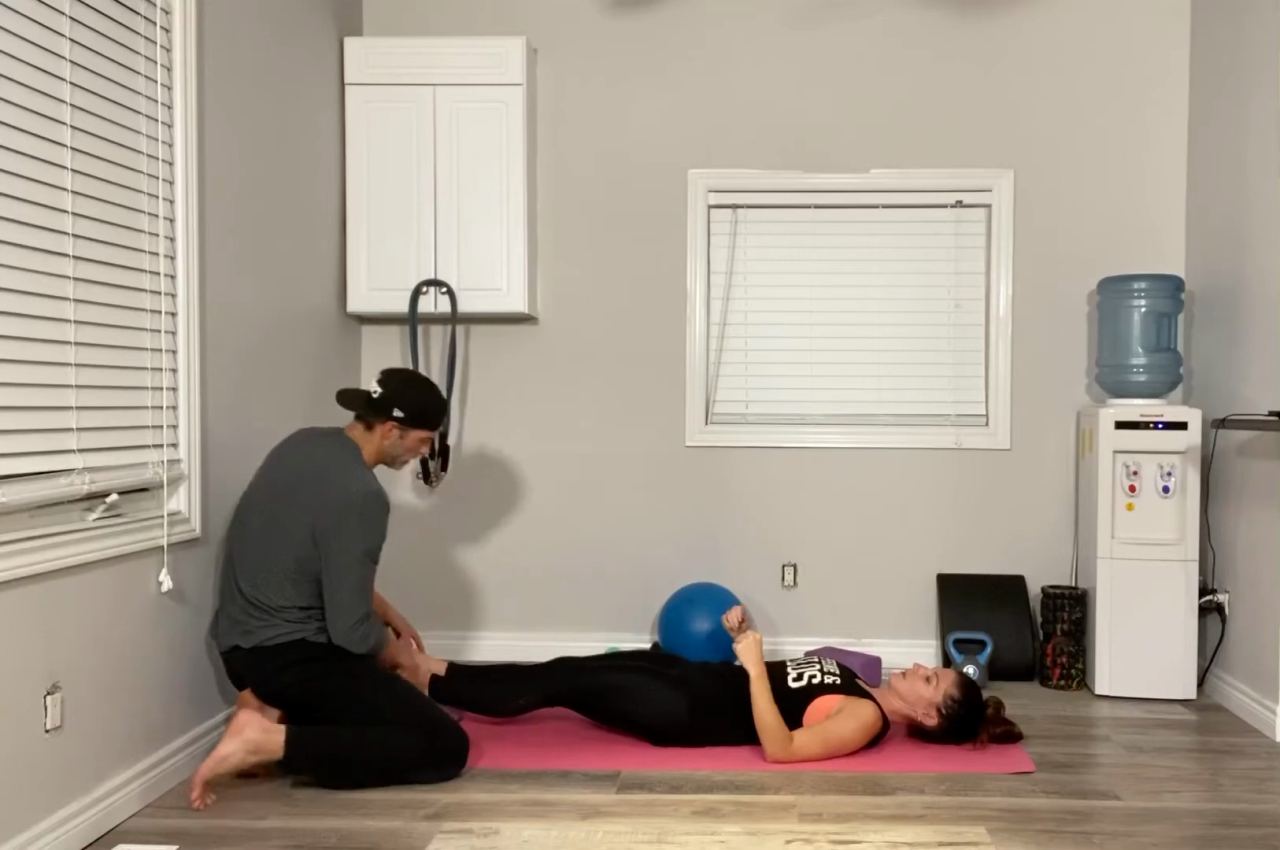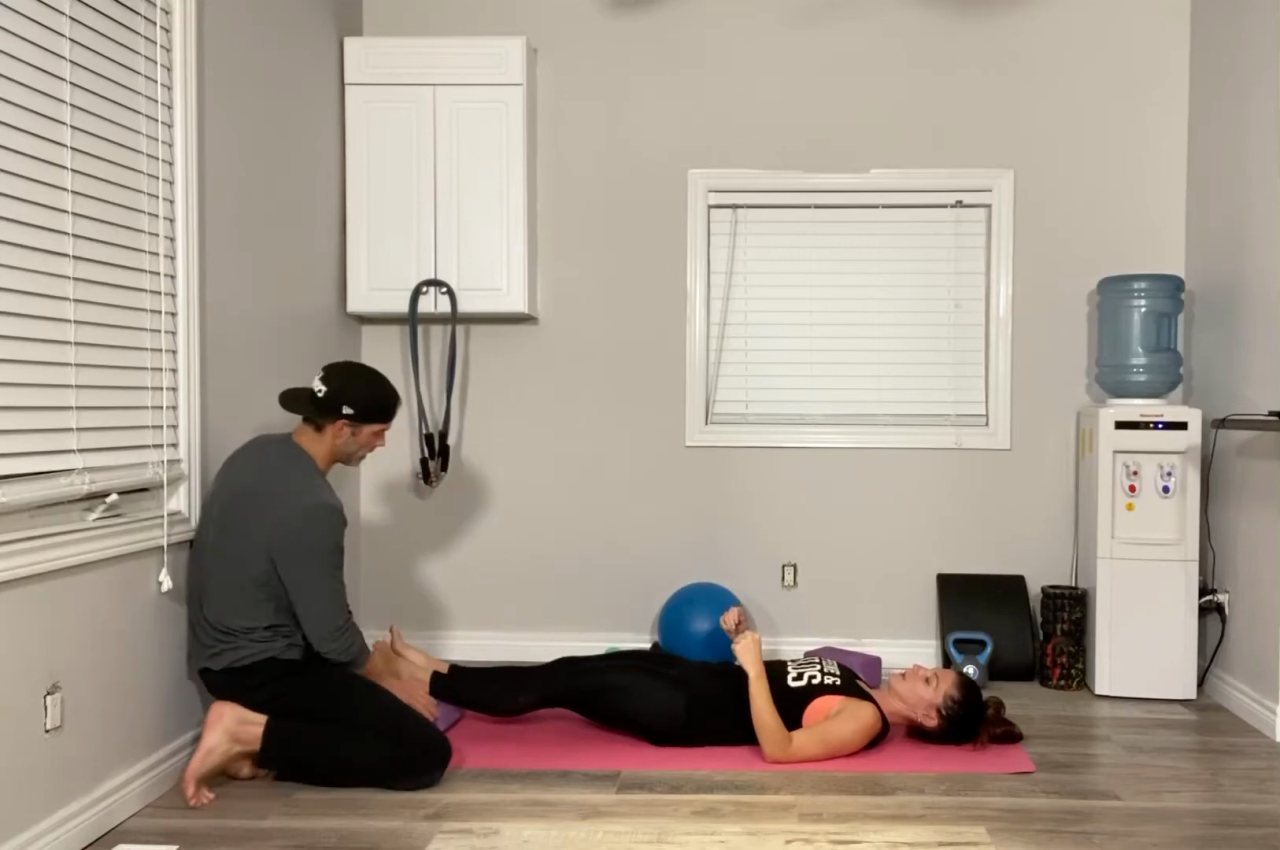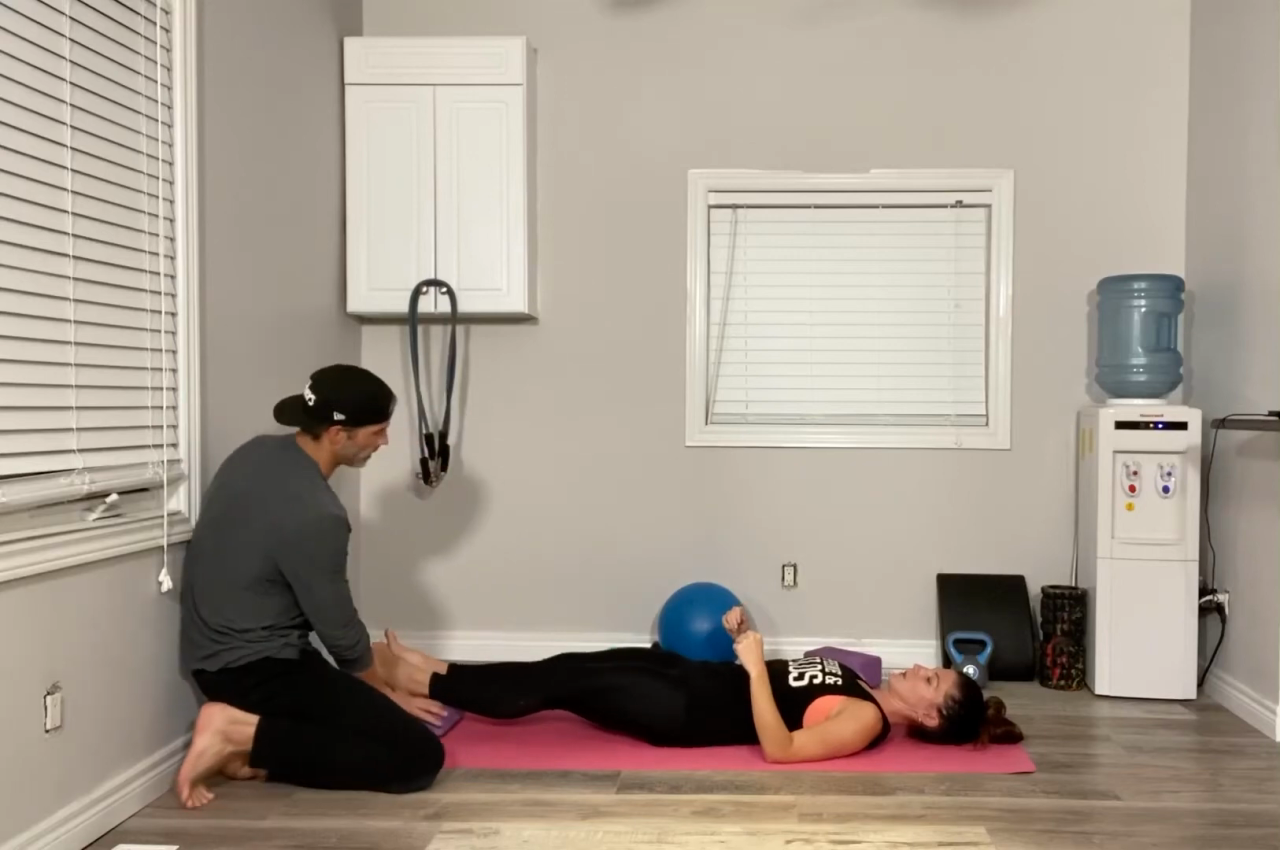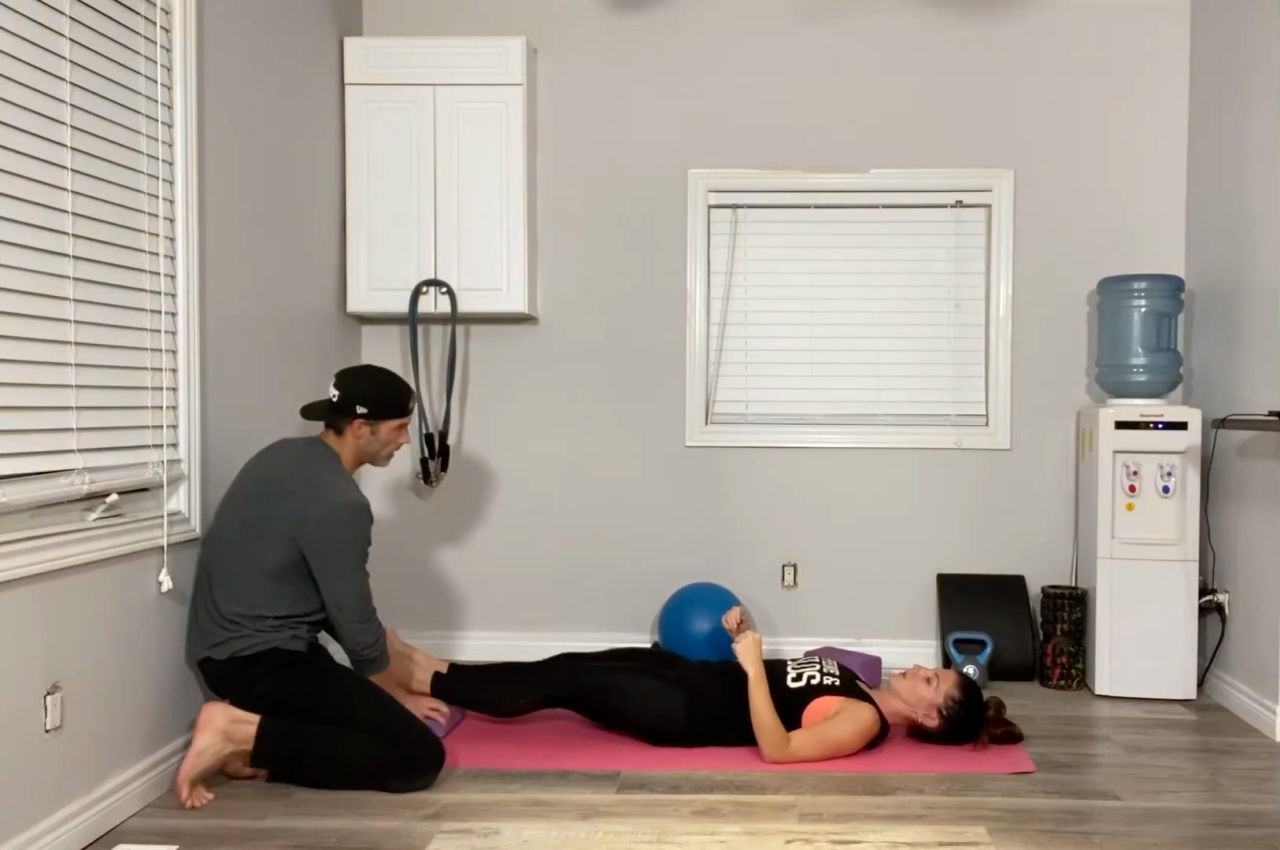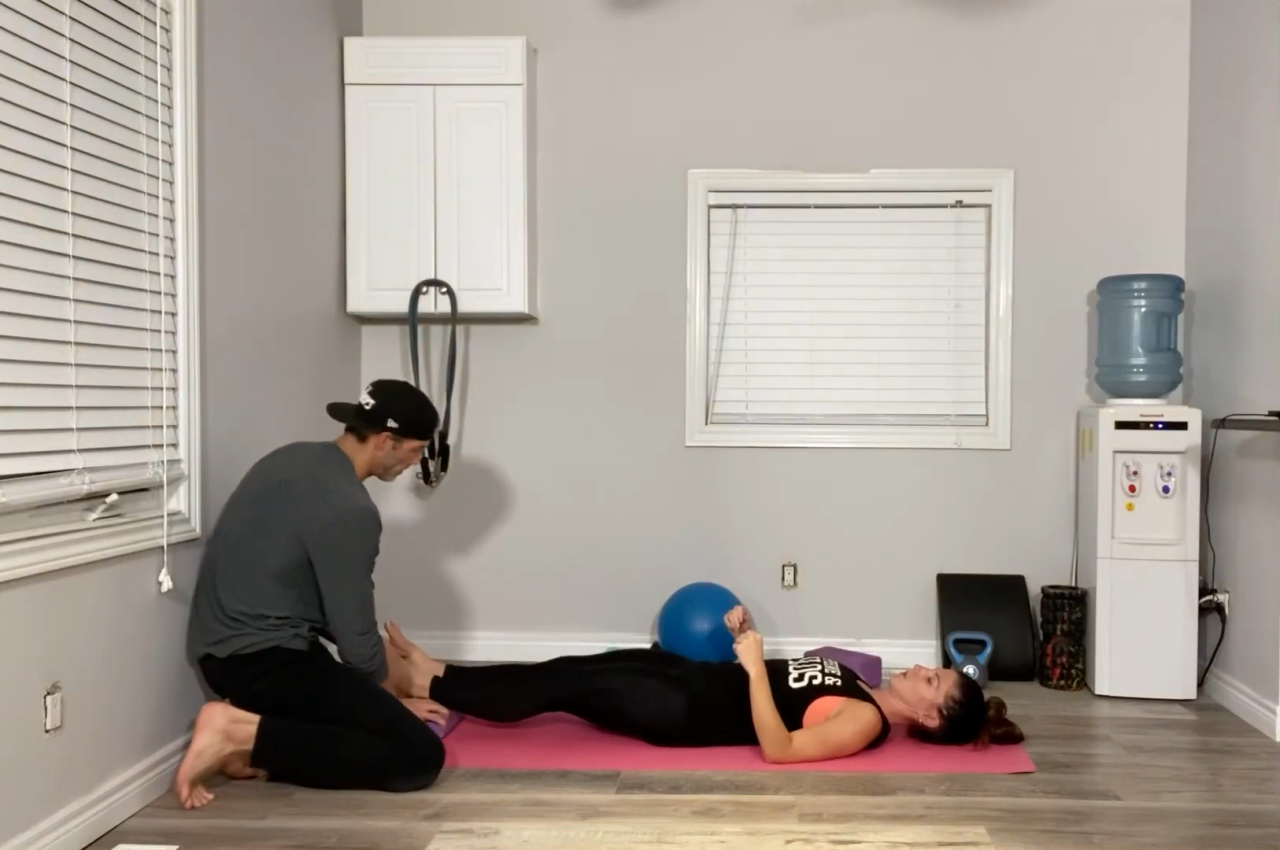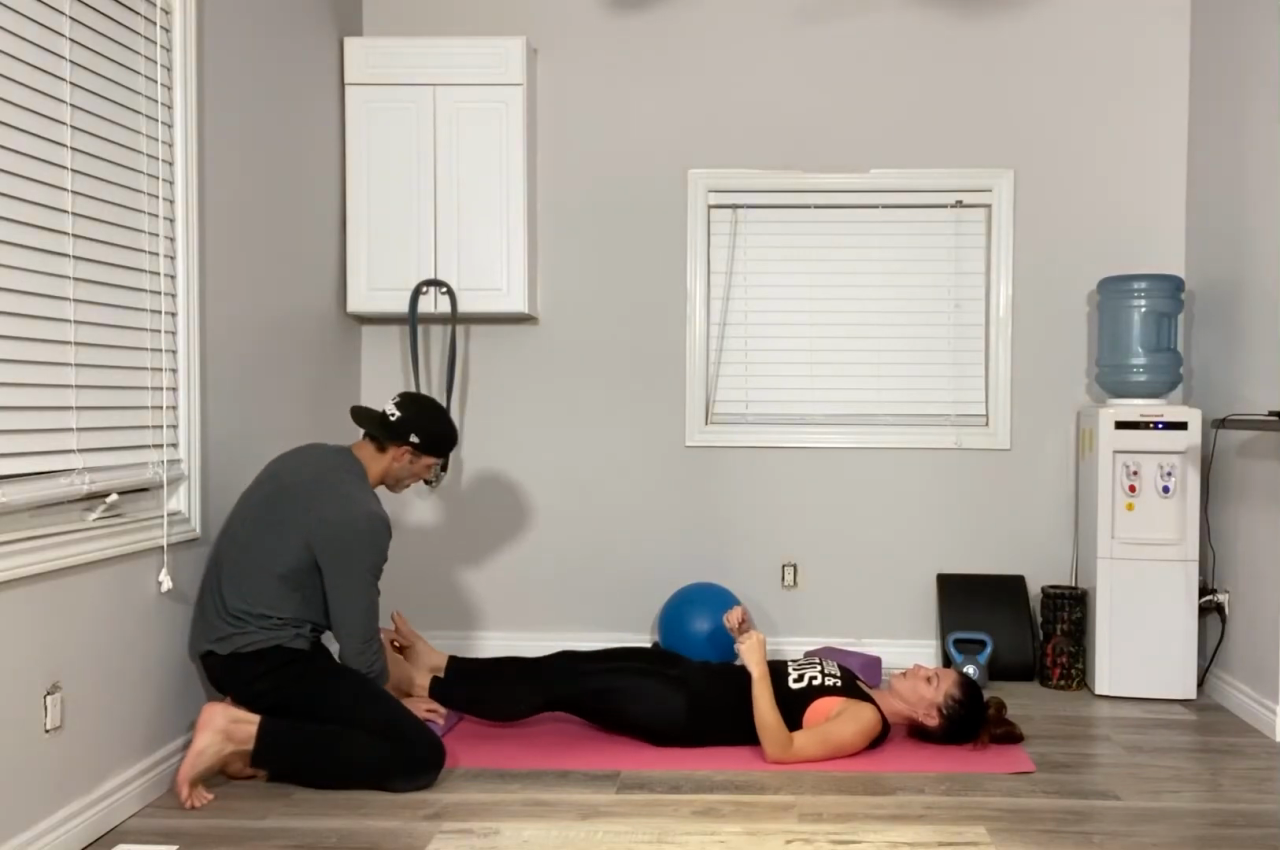
dt=0.3s
person 1, frame 1
left shoulder: (866, 720)
right shoulder: (863, 689)
left elbow: (779, 746)
left wrist: (751, 665)
right wrist: (745, 637)
left hip: (700, 714)
right hip: (706, 677)
left knee: (568, 686)
right knee: (571, 668)
left ankle: (431, 683)
right ankle: (438, 670)
person 1, frame 2
left shoulder: (866, 721)
right shoulder: (860, 689)
left elbow: (778, 747)
left wrist: (751, 664)
right wrist: (745, 638)
left hip: (699, 714)
right hip: (703, 678)
left knee: (568, 686)
right knee: (571, 669)
left ankle: (425, 685)
right ankle: (438, 670)
person 1, frame 3
left shoulder: (866, 722)
right shoulder: (860, 688)
left elbow: (778, 746)
left wrist: (756, 666)
right wrist: (746, 637)
left hip: (699, 714)
right hip: (703, 678)
left knee: (568, 686)
right knee: (569, 665)
left ankle: (427, 685)
right ankle: (436, 671)
person 1, frame 4
left shoulder: (865, 721)
right shoulder: (862, 688)
left elbow: (777, 747)
left wrist: (752, 665)
right wrist: (747, 637)
left hip: (701, 713)
right hip: (706, 677)
left knee: (570, 684)
right knee: (571, 666)
left ankle: (430, 686)
right ankle: (437, 671)
person 1, frame 5
left shoulder: (865, 723)
right shoulder: (860, 689)
left elbow: (777, 747)
left wrist: (753, 664)
right wrist: (748, 637)
left hip: (699, 713)
right hip: (704, 677)
left knee: (568, 688)
right knee: (571, 667)
left ankle: (427, 687)
right ankle: (437, 671)
person 1, frame 6
left shoulder: (866, 723)
right shoulder: (858, 687)
left elbow: (779, 747)
left wrist: (755, 664)
right wrist: (747, 638)
left hip: (700, 712)
right hip: (705, 677)
left knee: (570, 687)
right knee: (569, 665)
left ankle: (426, 689)
right ankle: (440, 666)
person 2, frame 1
left shoulder: (305, 444)
right shoulder: (360, 496)
right elbow: (353, 630)
left wrist: (382, 611)
right wrist: (401, 654)
left hip: (242, 641)
right hip: (285, 652)
right knee: (446, 748)
left ankle: (272, 711)
right ankle: (270, 742)
person 2, frame 2
left shoulder: (259, 452)
right shoulder: (312, 508)
right elbow: (332, 639)
right wrist: (390, 681)
left hip: (224, 654)
right hip: (262, 666)
right knee: (426, 754)
left ankle: (252, 726)
right ankle: (250, 733)
person 2, frame 3
left shoulder: (260, 452)
right shoulder: (313, 516)
right elbow: (339, 627)
right wrist: (385, 691)
left hip: (221, 655)
right hip: (255, 667)
left knee: (361, 716)
right knee: (419, 757)
left ankle: (248, 729)
right ankle: (241, 733)
person 2, frame 4
left shoulder: (288, 455)
right shoulder: (338, 504)
right elbow: (356, 626)
left wrist: (396, 655)
right wrist: (398, 696)
left hip: (226, 648)
right hip: (260, 658)
left knee: (363, 719)
right knee: (419, 756)
left ankle: (249, 718)
right ankle: (242, 735)
person 2, frame 5
left shoulder: (299, 458)
right shoulder: (348, 509)
right elbow: (356, 637)
left wrist: (398, 673)
right wrist: (394, 699)
left hip: (225, 645)
right hip: (260, 656)
left knee: (362, 715)
right knee: (419, 756)
left ankle: (249, 723)
right ankle: (242, 734)
person 2, frame 6
left shoulder: (310, 459)
right shoulder: (359, 516)
right elbow: (358, 647)
left wrist: (398, 674)
right wrist: (392, 700)
left hip: (227, 644)
right hip: (261, 656)
left knee: (366, 717)
right knee: (420, 755)
left ankle: (252, 715)
right ankle: (242, 734)
